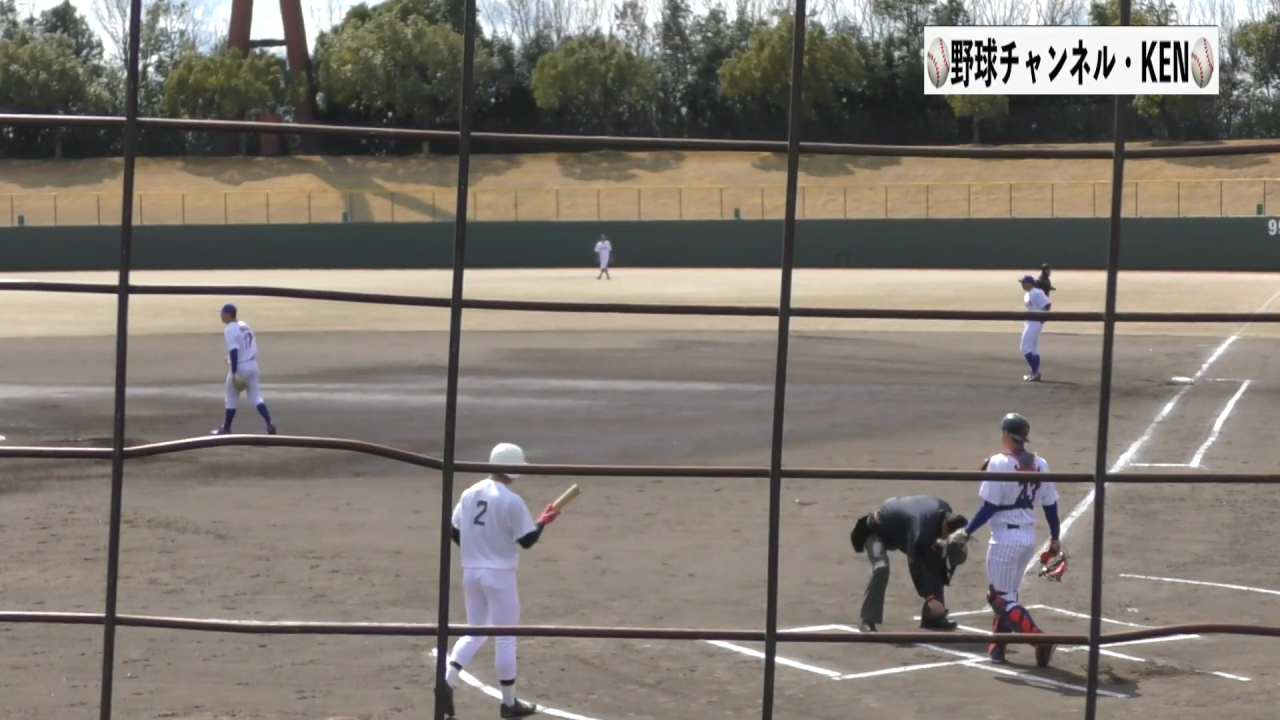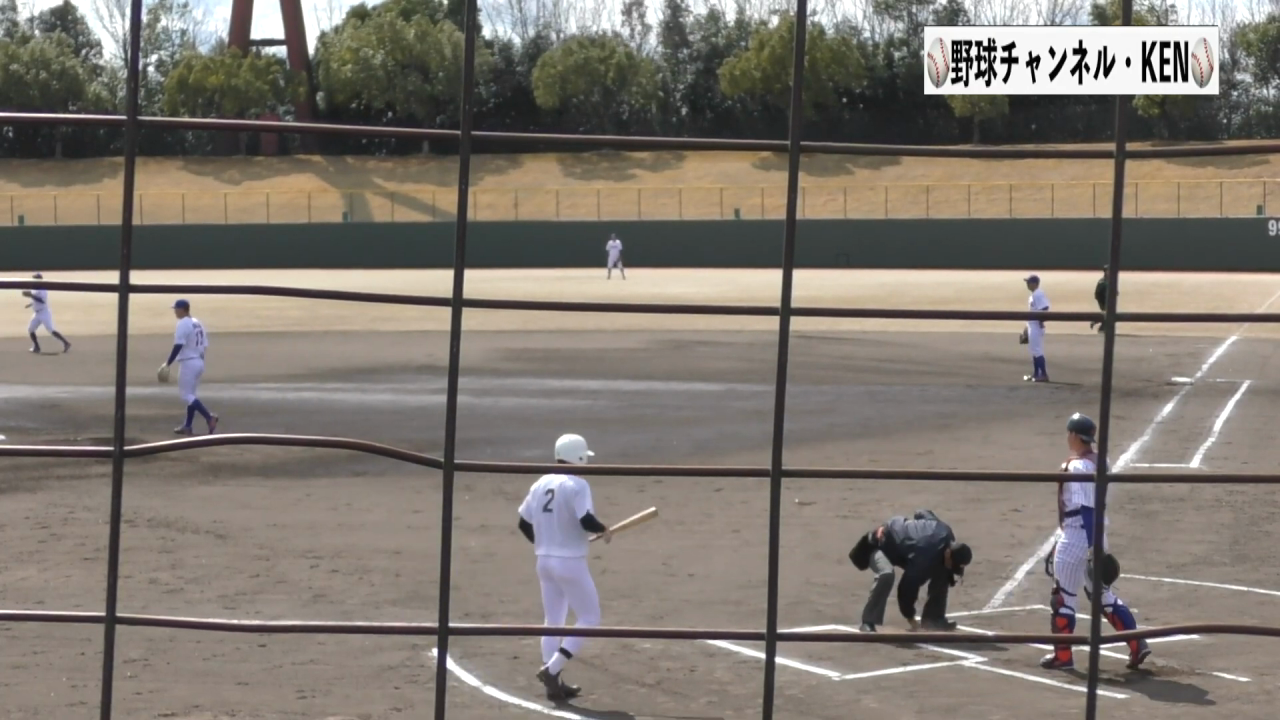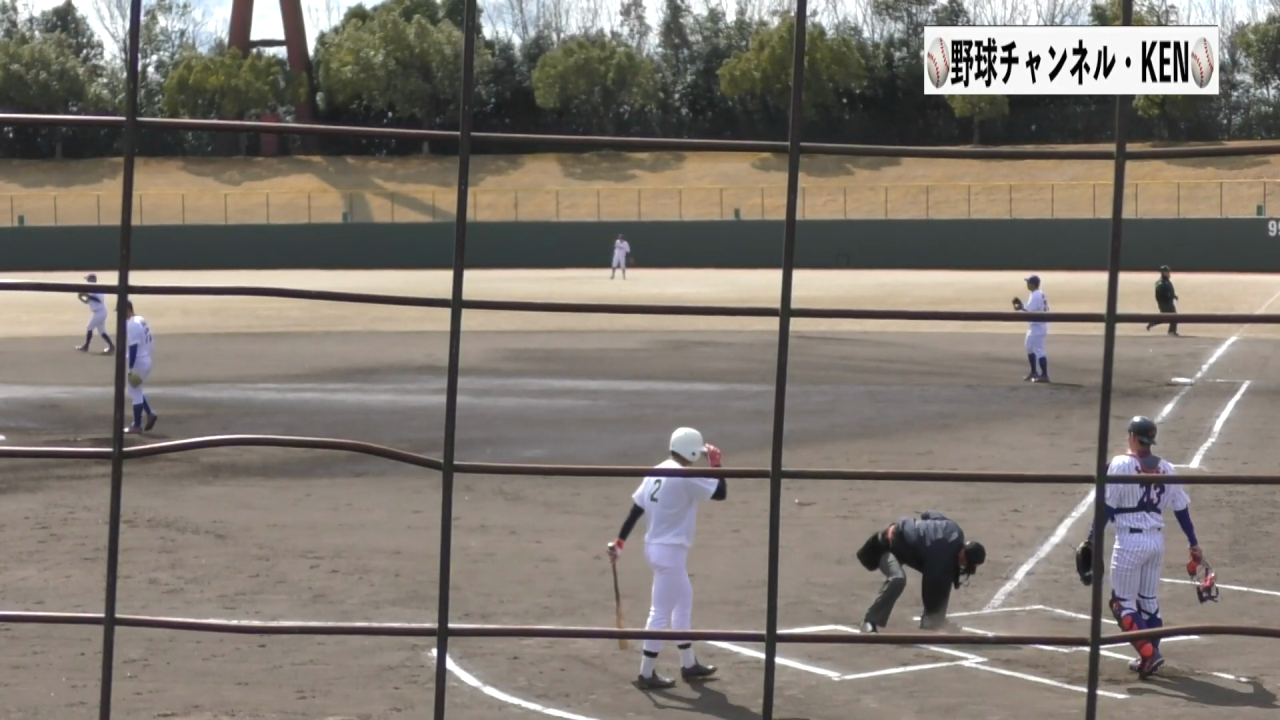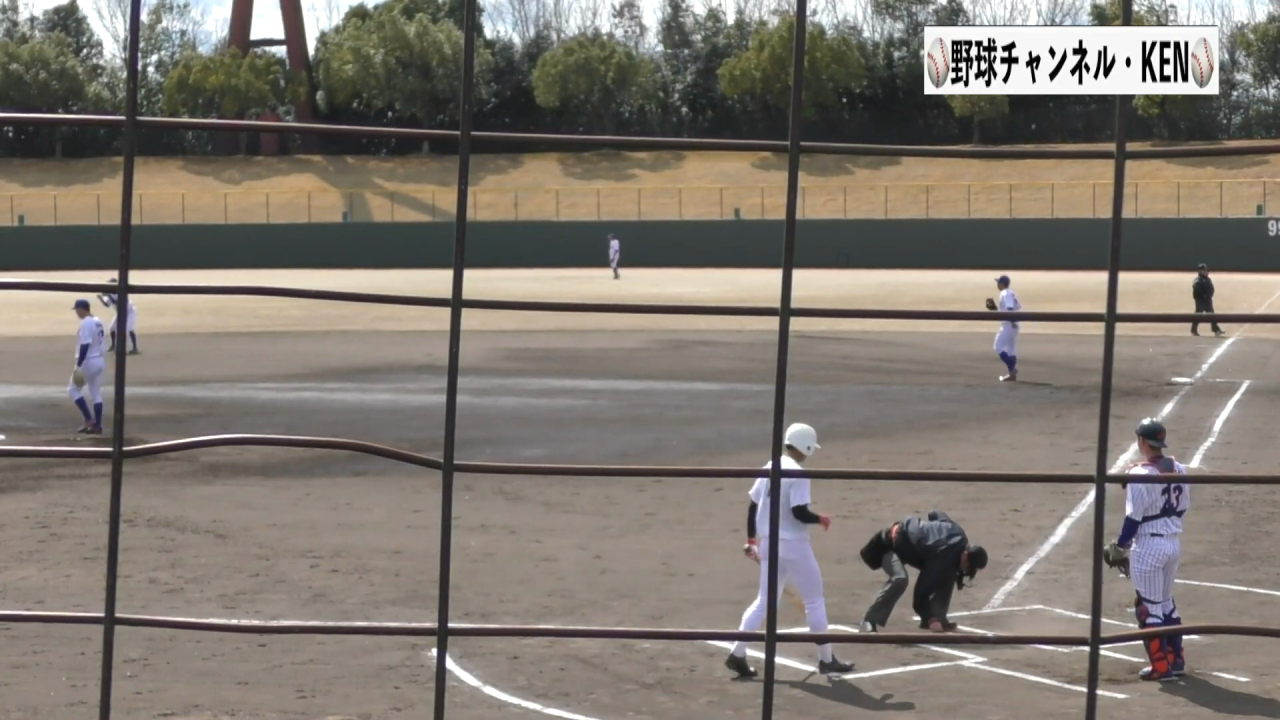
dt=0.7s
person 1, frame 1
left shoulder: (469, 494)
right shoulder: (512, 501)
left elbow: (454, 534)
right elbow: (526, 541)
right wrist: (543, 521)
left hip: (471, 573)
right hip: (499, 575)
left knee: (474, 633)
right knee: (505, 639)
left ankle: (448, 682)
person 1, frame 2
left shoulder: (540, 485)
right shoulder: (577, 485)
left elbow: (524, 524)
right elbow: (586, 522)
right wrist: (603, 530)
left hip: (544, 561)
right hip: (571, 562)
left knee: (553, 623)
right knee: (590, 619)
left ankle: (554, 683)
right ankle: (552, 669)
person 1, frame 3
left shoulder: (656, 473)
right shoulder: (686, 477)
left elbow: (636, 509)
right elbow: (720, 493)
left wrist: (619, 542)
right wrist: (716, 464)
left hip: (655, 548)
right hip: (670, 551)
left knee: (684, 603)
right knee: (660, 613)
left ankle: (689, 665)
right ankle: (647, 673)
person 1, frame 4
left shoulder: (769, 468)
right shoulder: (797, 474)
left elbow: (754, 506)
right elbow: (800, 512)
left wrist: (752, 540)
right wrist: (820, 519)
left hip: (767, 544)
right hip: (793, 545)
left knee: (764, 600)
right knee: (814, 601)
left ankle: (738, 654)
right ankle: (826, 660)
person 2, frame 1
left shoulder: (999, 463)
right shoulder: (1040, 463)
left elbow: (990, 506)
right elbow: (1050, 504)
left wrist: (967, 531)
right wrist: (1055, 537)
left hip: (1004, 537)
right hip: (1028, 536)
left knee: (1002, 598)
right knee: (1004, 592)
left ankle: (1041, 642)
right ankle: (996, 649)
person 2, frame 2
left shoulder: (1078, 466)
right shoulder: (1100, 462)
left elbow: (1087, 509)
left wrist: (1093, 545)
left hip: (1076, 538)
right hip: (1096, 538)
left knee: (1063, 597)
right knee: (1104, 594)
left ankle: (1062, 655)
right ankle: (1136, 643)
person 2, frame 3
left shoulder: (1121, 465)
right shoulder: (1165, 468)
left elbow: (1107, 506)
right elbow: (1181, 508)
left wrist: (1091, 538)
right wrist: (1193, 544)
left hip: (1129, 541)
right hip: (1156, 540)
left knee: (1122, 603)
right knee: (1148, 601)
left ankle: (1149, 654)
right ankle: (1147, 656)
person 2, frame 4
left shoulder: (1141, 474)
right shoulder: (1179, 469)
left elbow: (1134, 518)
right elbow: (1181, 510)
left wrist: (1119, 545)
left hip: (1148, 546)
right hip: (1173, 543)
left knee: (1149, 607)
right knee: (1166, 601)
left ankle: (1161, 666)
right ankle: (1176, 658)
